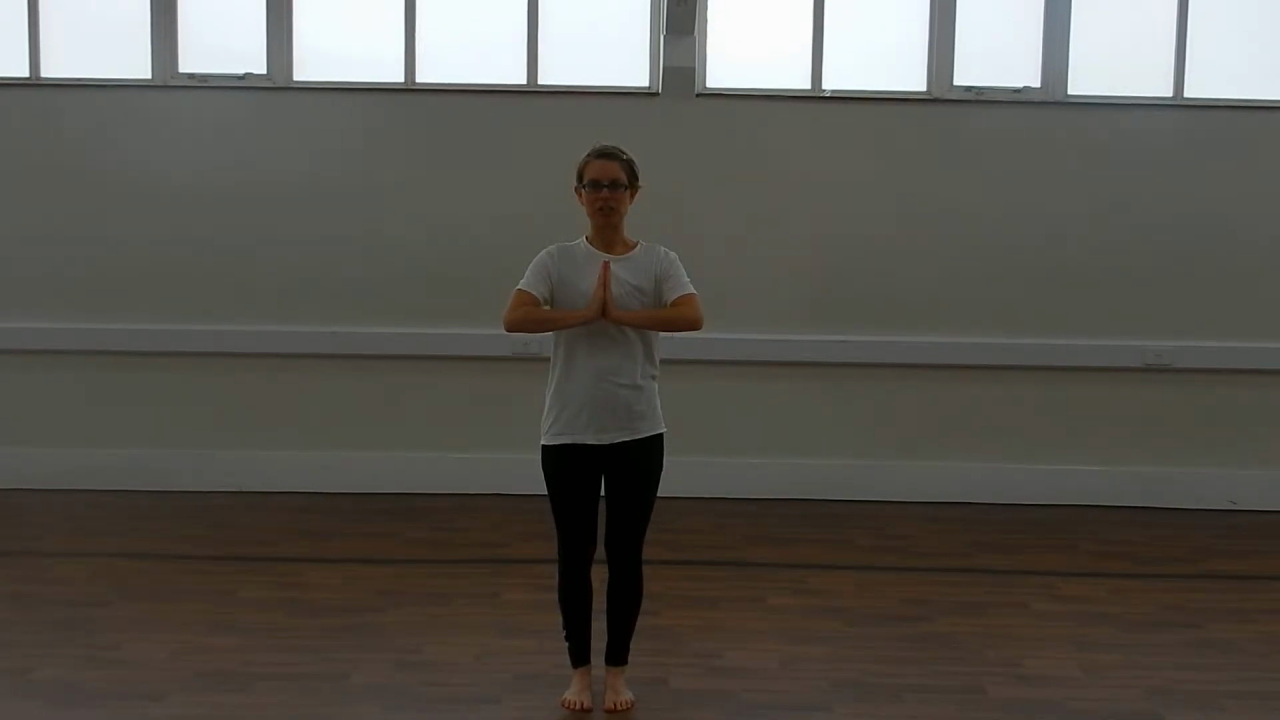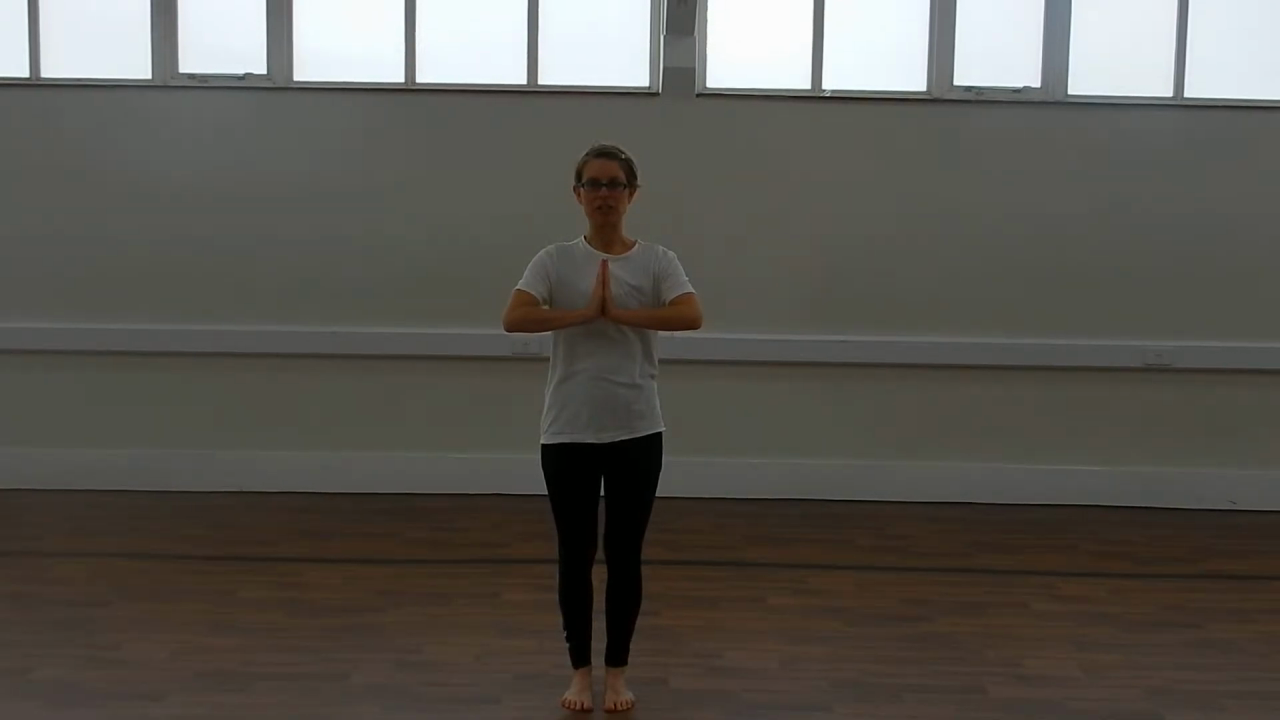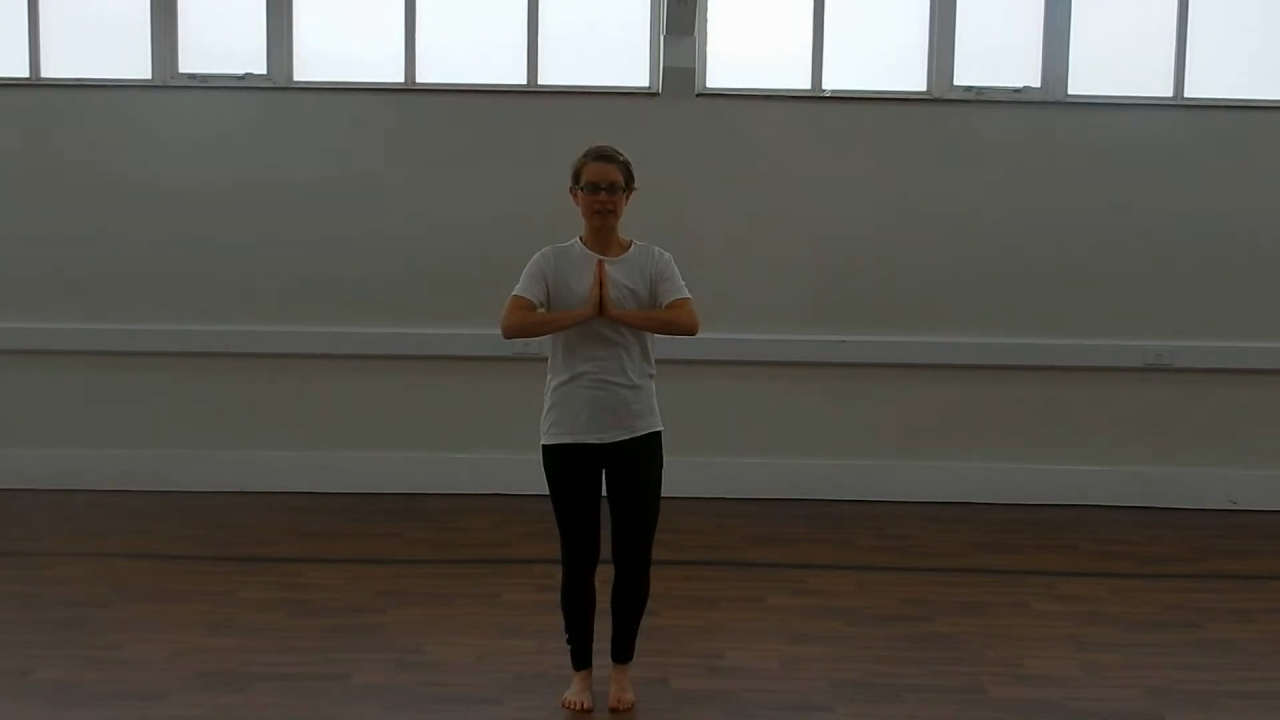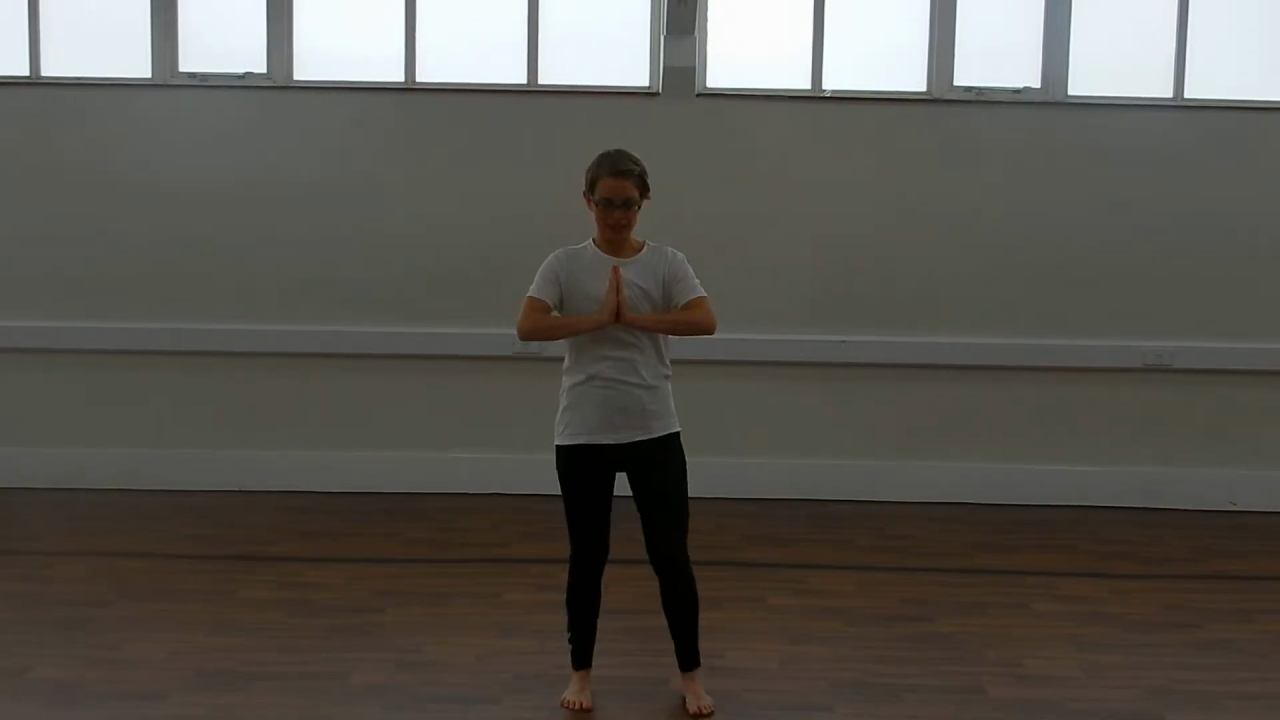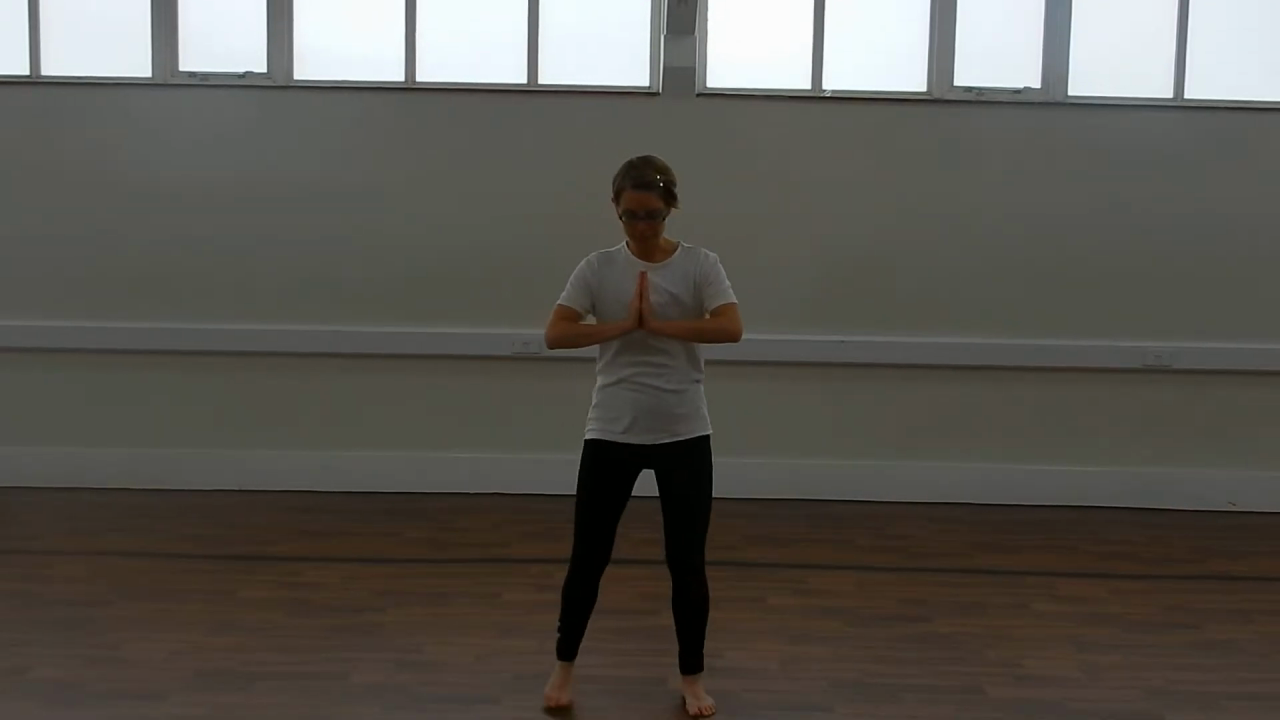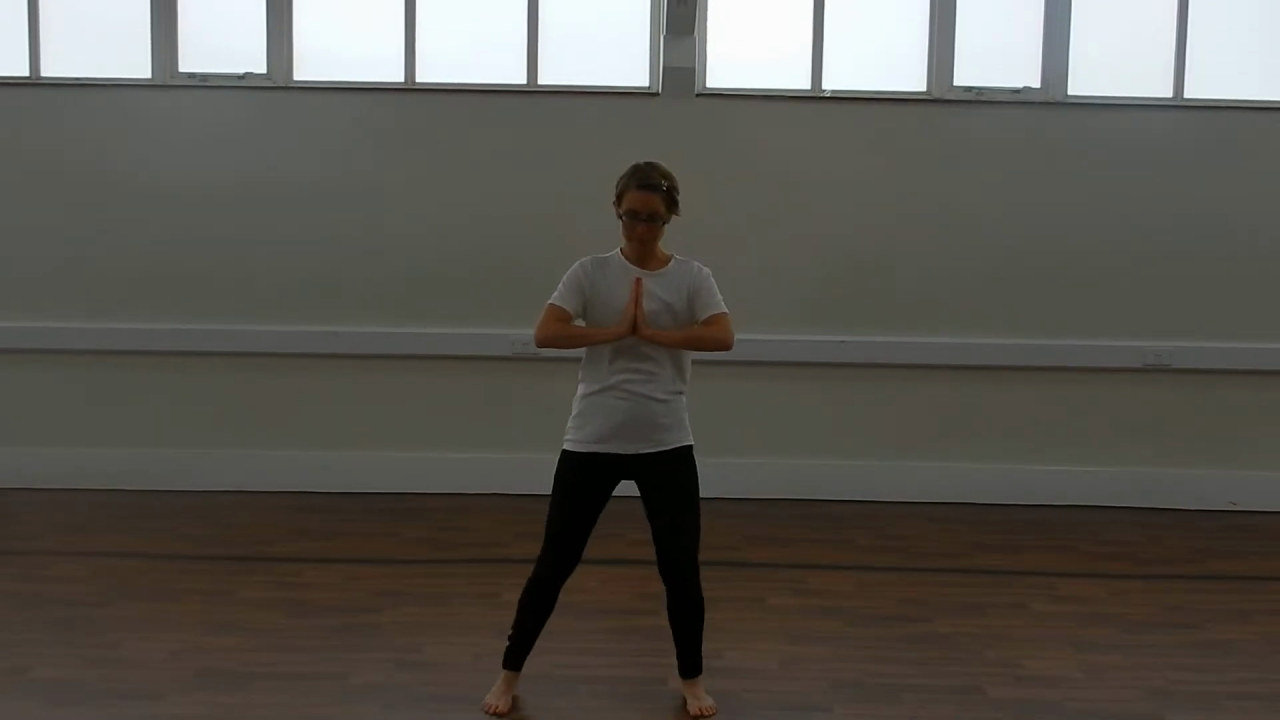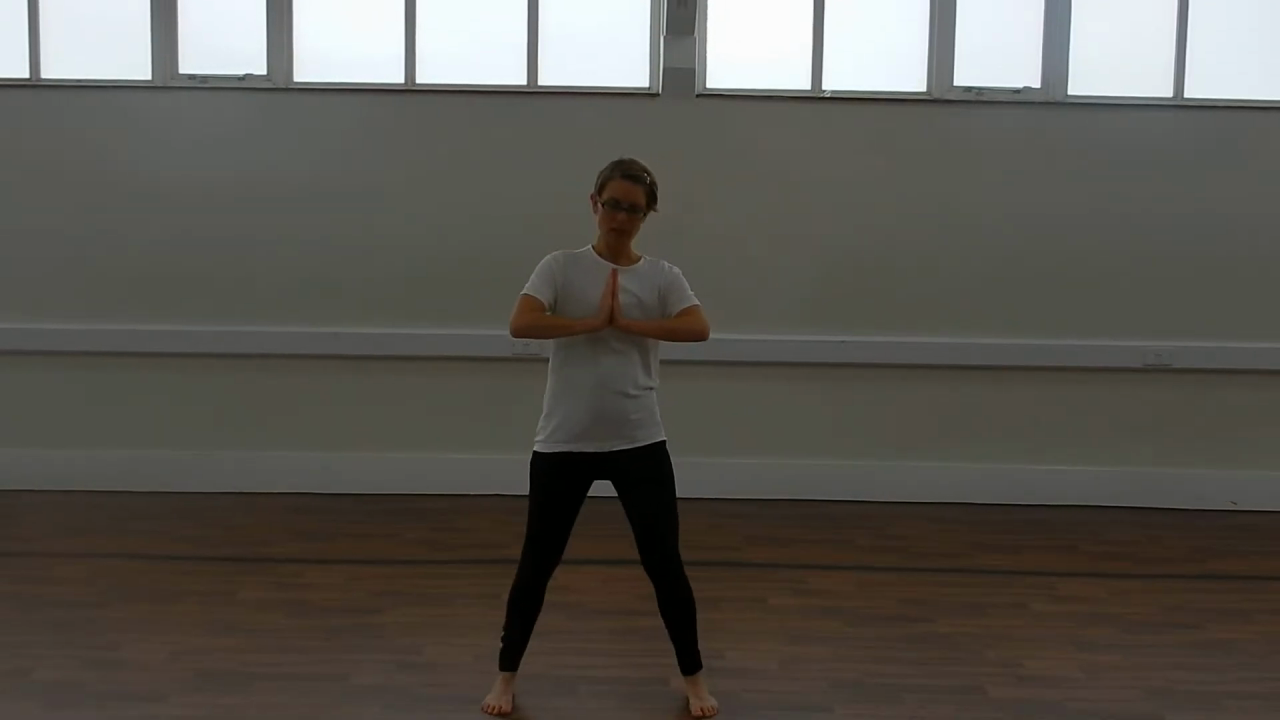
dt=0.3s
person 1, frame 1
left shoulder: (658, 261)
right shoulder: (557, 260)
left elbow: (692, 318)
right elbow: (514, 318)
left wrist: (619, 314)
right wrist: (586, 313)
left hip: (636, 433)
right hip: (569, 434)
left knee: (625, 556)
right knee: (575, 556)
left ankle: (616, 671)
right ankle: (580, 670)
person 1, frame 2
left shoulder: (657, 260)
right shoulder: (555, 260)
left elbow: (691, 317)
right elbow: (513, 318)
left wrist: (618, 313)
right wrist: (585, 312)
left hip: (635, 432)
right hip: (569, 432)
left knee: (624, 556)
right knee: (576, 556)
left ankle: (616, 671)
right ankle: (581, 671)
person 1, frame 3
left shoulder: (653, 261)
right shoulder: (551, 262)
left elbow: (687, 322)
right elbow: (512, 324)
left wrist: (617, 311)
right wrist: (582, 311)
left hip: (636, 431)
right hip: (570, 433)
left knee: (633, 558)
right knee: (579, 558)
left ankle: (621, 666)
right ankle: (581, 672)
person 1, frame 4
left shoulder: (666, 261)
right shoulder: (564, 264)
left elbow: (705, 320)
right elbow: (528, 327)
left wrist: (634, 317)
right wrist: (598, 318)
left hip: (653, 431)
right hip: (584, 434)
left knee: (671, 557)
right knee: (587, 558)
left ankle: (690, 674)
right ankle: (581, 670)
person 1, frame 5
left shoulder: (700, 264)
right shoulder: (598, 268)
left elbow: (731, 329)
right elbow: (556, 334)
left wrist: (660, 325)
right wrist: (624, 326)
left hip: (681, 434)
right hip: (612, 431)
left knee: (686, 561)
right knee: (588, 555)
right ankle: (563, 666)
person 1, frame 6
left shoulder: (691, 276)
right shoulder: (590, 272)
left elbow: (722, 337)
right elbow: (545, 333)
left wrist: (651, 332)
right wrist: (616, 331)
left hip: (665, 445)
right hip: (593, 441)
left knee: (680, 568)
right knee: (555, 561)
right ankle: (509, 673)
person 1, frame 7
left shoulder: (662, 275)
right shoulder: (561, 266)
left elbow: (698, 328)
right elbow: (520, 323)
left wrist: (627, 322)
right wrist: (592, 321)
left hip: (639, 442)
right hip: (564, 442)
left knee: (665, 563)
right knee: (537, 562)
right ankle: (506, 675)
